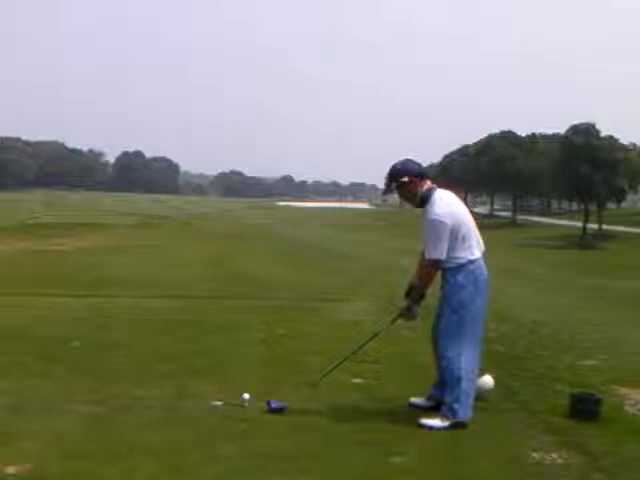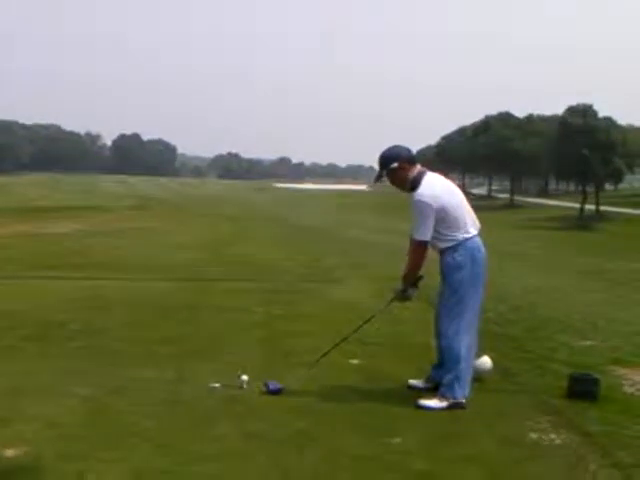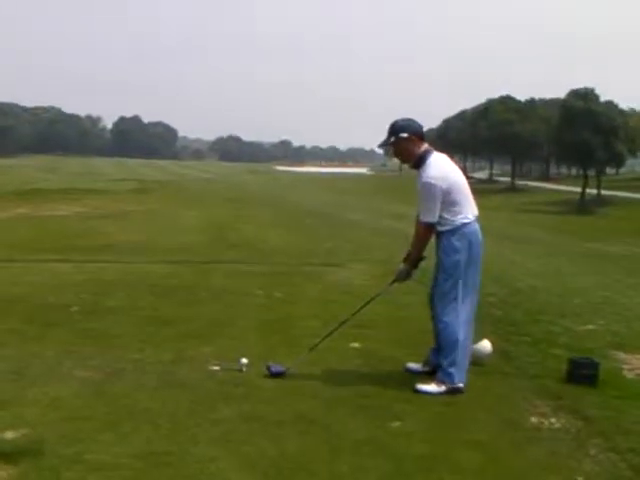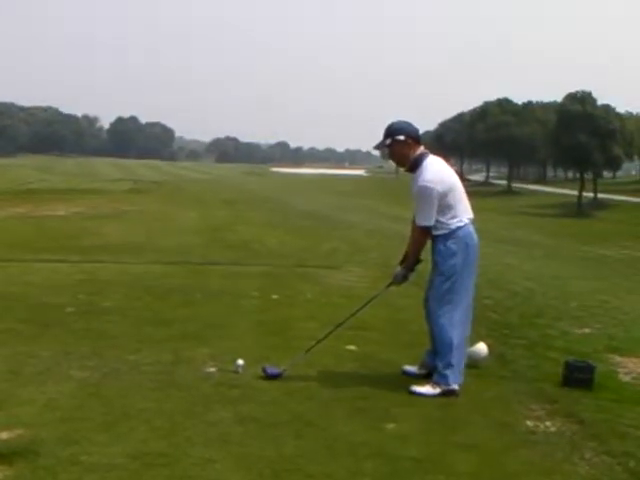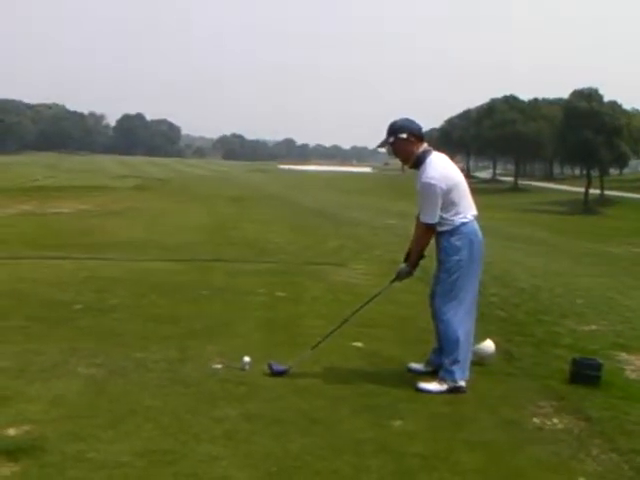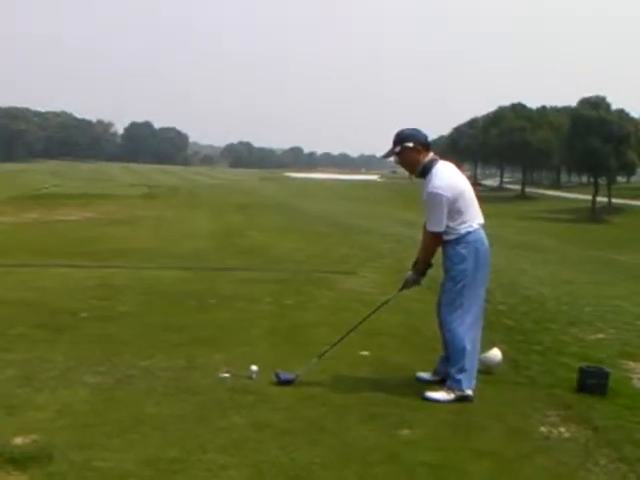
dt=0.7s
person 1, frame 1
left shoulder: (437, 213)
right shoulder: (439, 198)
left elbow: (433, 264)
right elbow: (428, 253)
left wrist: (413, 300)
right wrist: (413, 284)
left hip: (464, 276)
right hip: (459, 274)
left knee: (455, 343)
right knee: (443, 337)
left ankle: (456, 412)
right ankle: (441, 394)
person 1, frame 2
left shoulder: (423, 196)
right shoulder: (430, 181)
left elbow: (420, 246)
right elbow: (419, 240)
left wrist: (406, 283)
right wrist: (409, 274)
left hip: (462, 256)
right hip: (460, 253)
left knee: (454, 323)
right knee: (446, 319)
left ankle: (453, 393)
right ankle: (440, 376)
person 1, frame 3
left shoulder: (430, 177)
right shoulder: (435, 160)
left elbow: (426, 226)
right elbow: (424, 219)
left wrist: (409, 264)
right wrist: (411, 255)
left hip: (458, 239)
right hip: (456, 237)
left knee: (451, 306)
right knee: (441, 301)
left ankle: (451, 377)
right ankle: (438, 359)
person 1, frame 4
left shoulder: (427, 180)
right shoulder: (429, 164)
left elbow: (423, 230)
right elbow: (420, 222)
left wrist: (407, 267)
right wrist: (407, 257)
left hip: (454, 243)
right hip: (451, 240)
left knee: (445, 309)
right knee: (436, 304)
left ankle: (447, 379)
right ankle: (434, 362)
person 1, frame 5
left shoulder: (430, 177)
right shoulder: (434, 160)
left elbow: (427, 227)
right elbow: (424, 219)
left wrist: (411, 263)
right wrist: (410, 253)
left hip: (459, 240)
right hip: (456, 237)
left knee: (451, 305)
right knee: (441, 301)
left ankle: (453, 376)
right ankle: (440, 360)
person 1, frame 6
left shoulder: (437, 186)
right shoulder: (441, 168)
left elbow: (435, 235)
right elbow: (430, 228)
left wrist: (418, 270)
right wrist: (419, 262)
left hip: (465, 248)
right hip: (464, 245)
left knee: (457, 314)
right knee: (448, 310)
left ankle: (461, 385)
right ankle: (447, 368)
